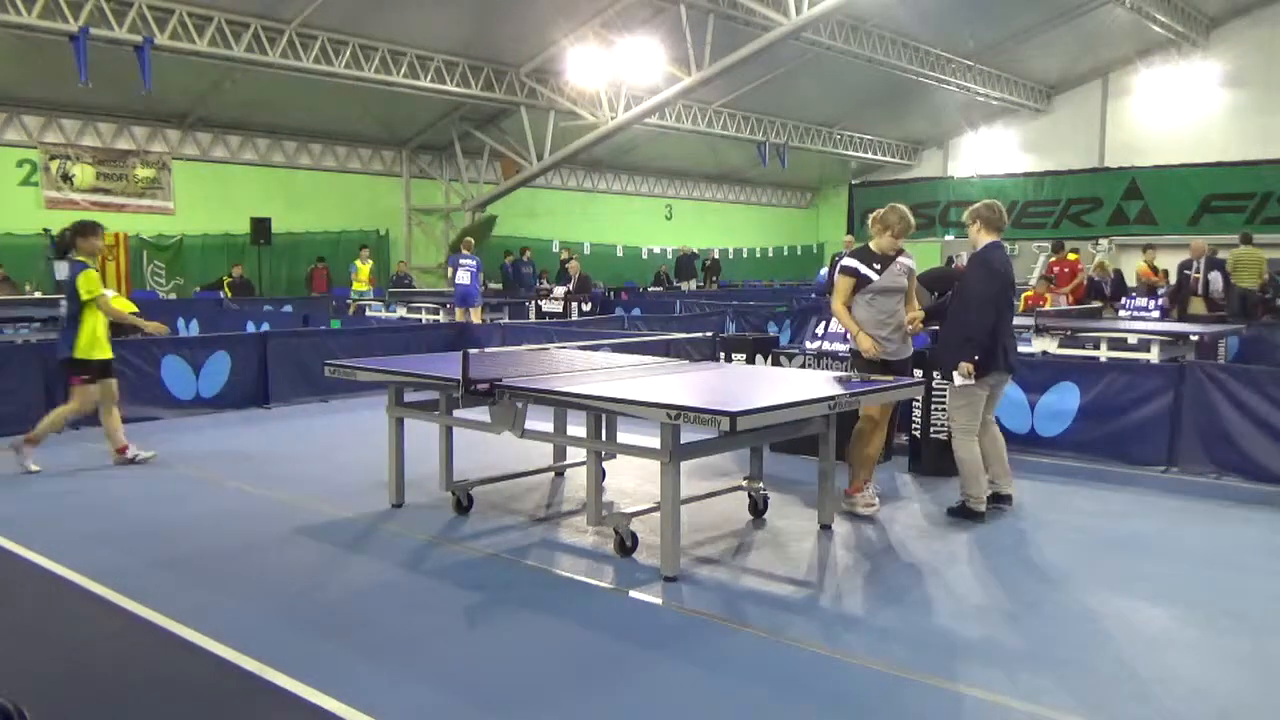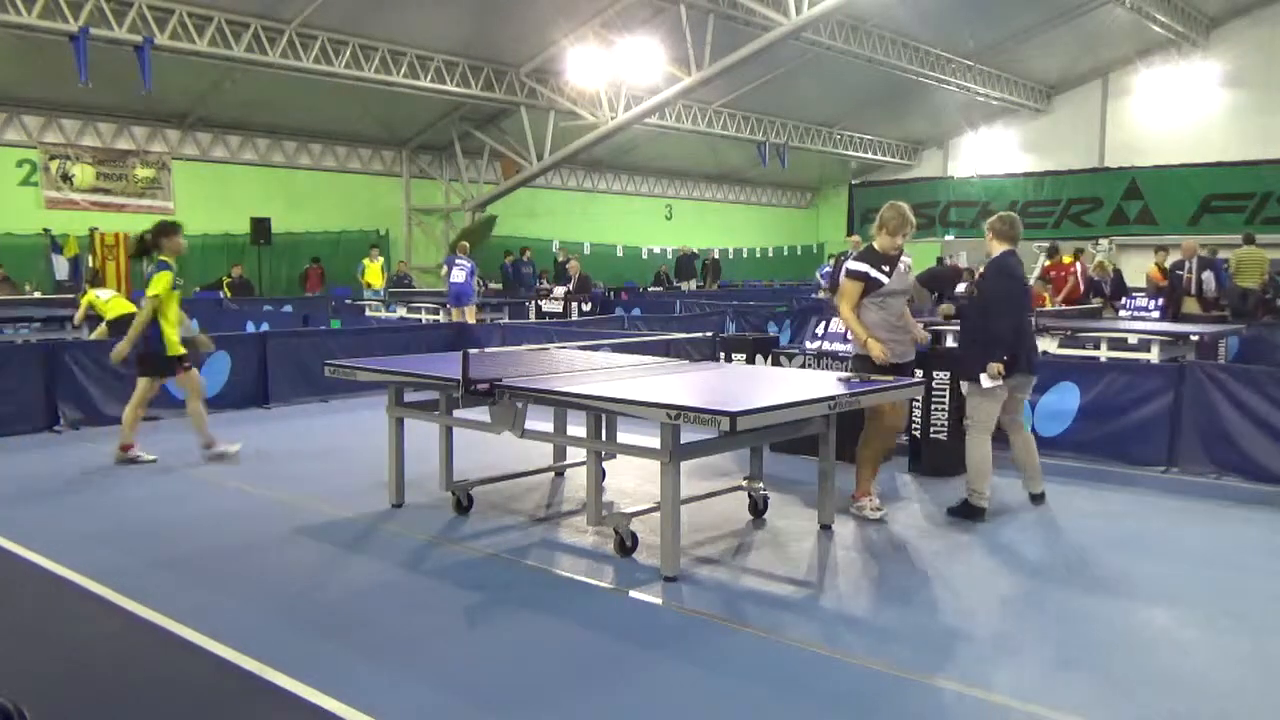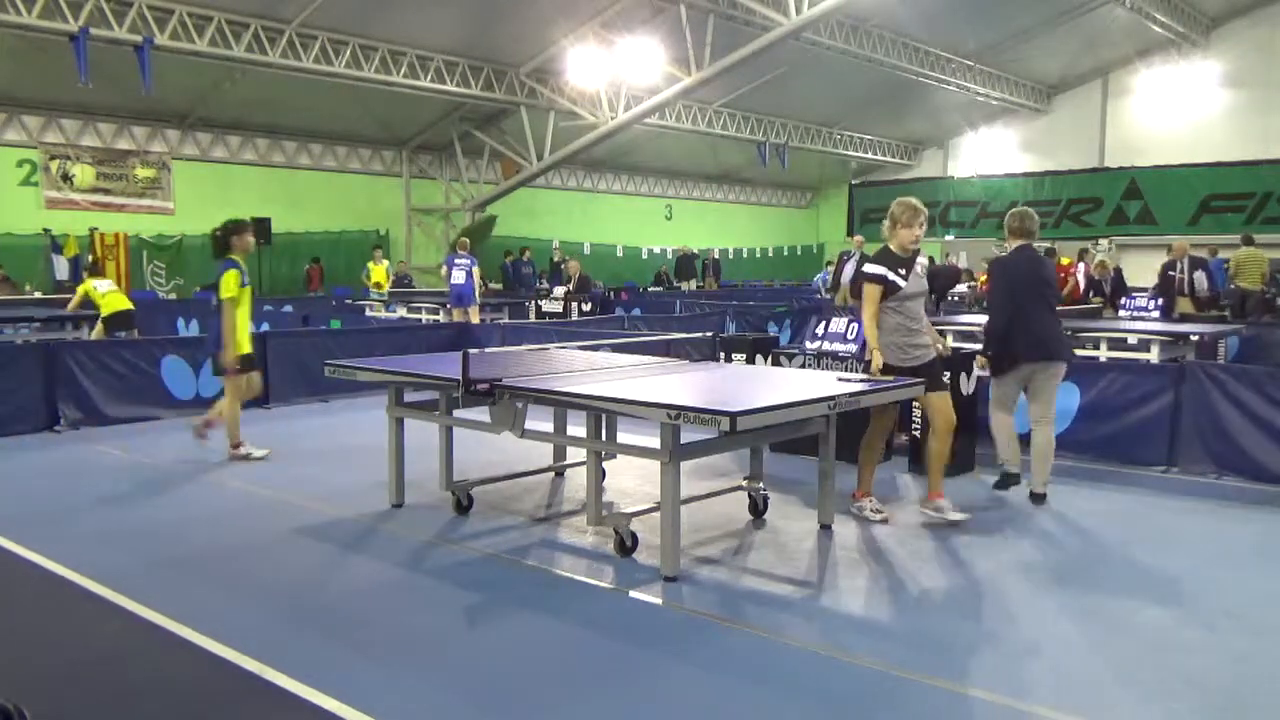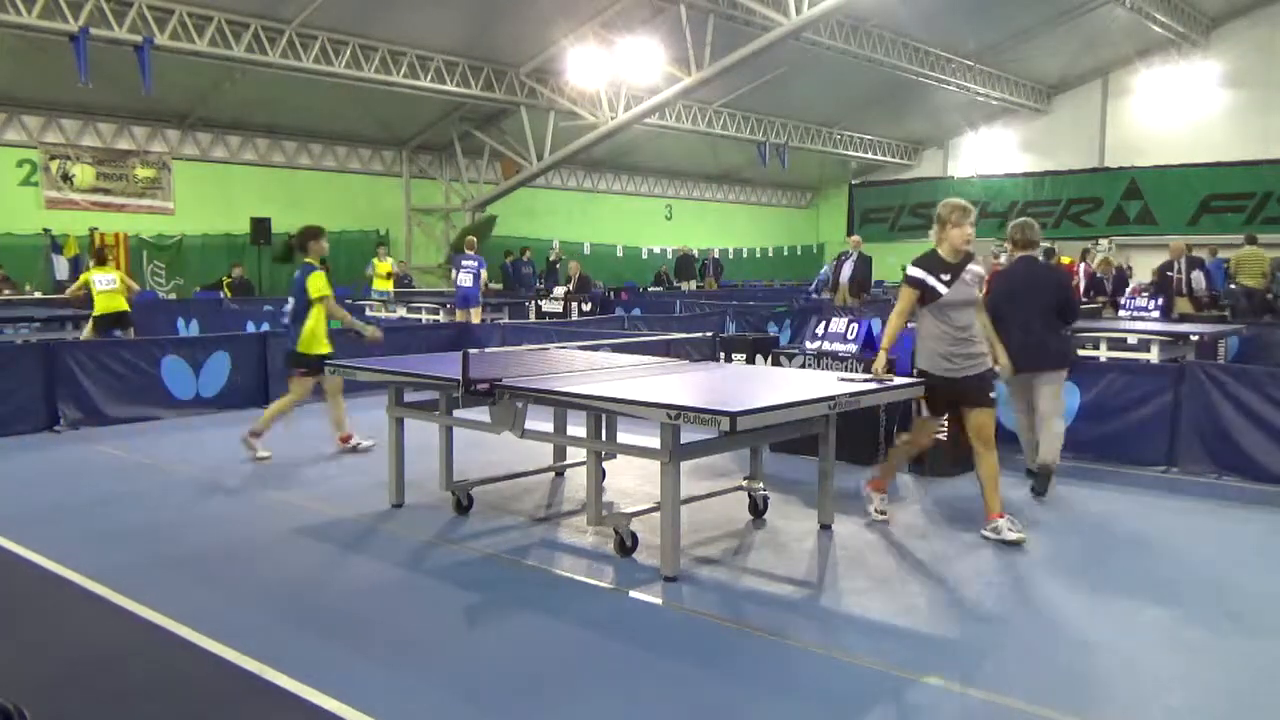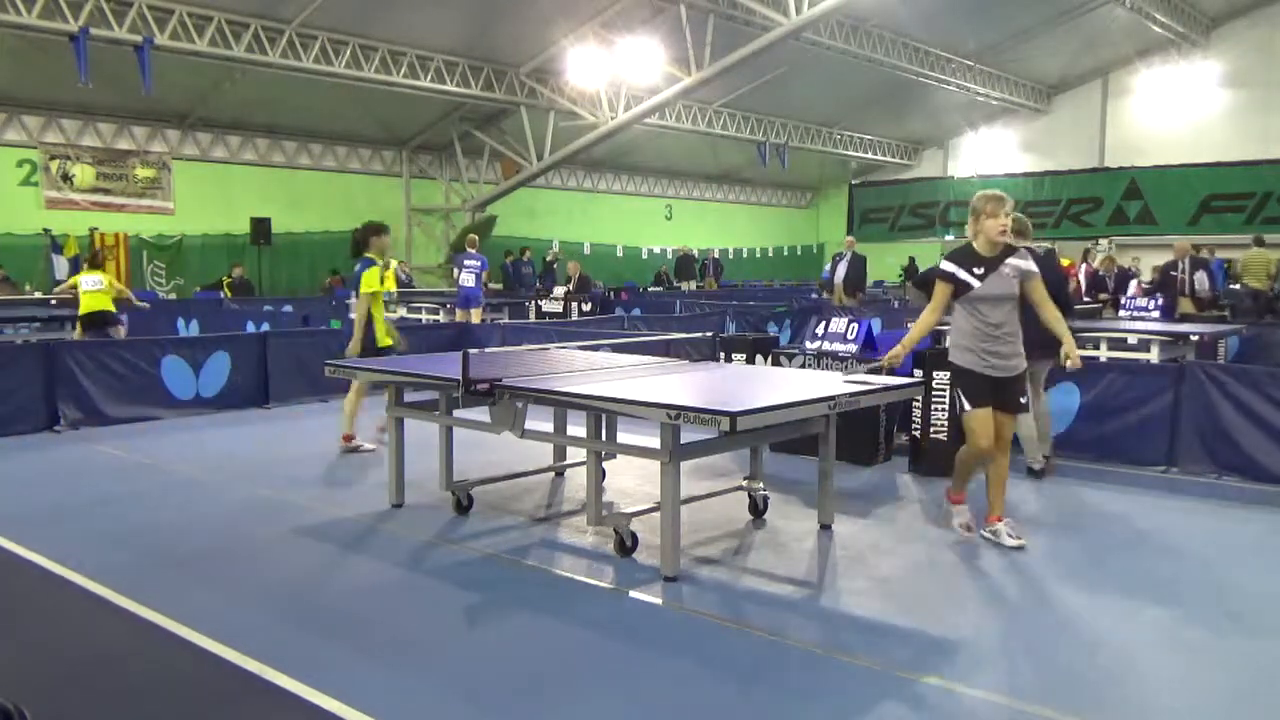
dt=0.3s
person 1, frame 1
left shoulder: (905, 261)
right shoulder: (854, 260)
right elbow: (837, 304)
left wrist: (915, 316)
right wrist: (859, 334)
left hip: (899, 352)
right hip: (867, 351)
left knee: (883, 419)
right knee: (870, 417)
left ankle: (866, 481)
right ankle: (854, 488)
person 1, frame 2
left shoulder: (903, 261)
right shoulder: (861, 262)
right elbow: (845, 309)
left wrist: (914, 328)
right wrist: (868, 341)
left hip: (904, 355)
right hip: (873, 356)
left knee: (897, 425)
right knee: (878, 423)
left ankle: (866, 476)
right ankle: (861, 495)
person 1, frame 3
left shoulder: (919, 260)
right shoulder: (878, 264)
right elbow: (869, 314)
left wrist: (933, 336)
right wrist: (875, 350)
left hip: (923, 356)
right hip: (890, 359)
left knee: (945, 422)
right knee: (881, 427)
left ankle: (934, 498)
right ankle: (862, 496)
person 1, frame 4
left shoulder: (975, 266)
right shoulder: (922, 268)
right elbow: (900, 315)
left wrist: (998, 350)
right wrist: (884, 352)
left hip: (977, 366)
right hip: (936, 368)
left knee: (985, 441)
right knee: (921, 438)
left ankle: (995, 518)
right ankle: (877, 486)
person 1, frame 5
left shoulder: (1019, 260)
right shoulder: (956, 261)
left elbow: (1044, 305)
right elbow: (934, 310)
left wrist: (1068, 340)
right wrist: (904, 346)
left hip: (1010, 365)
right hip: (969, 363)
left knee: (1002, 445)
right knee: (981, 443)
left ankle: (995, 520)
right ankle: (957, 494)
person 2, frame 1
left shoulder: (982, 261)
right shoulder: (1000, 260)
left elbow: (979, 313)
right elbow: (962, 301)
left wrist: (969, 355)
right wrist: (927, 314)
left hip: (978, 360)
right hip: (999, 358)
left knee: (964, 432)
right knee: (985, 423)
left ankle: (975, 503)
right ankle: (1001, 488)
person 2, frame 2
left shoulder: (998, 268)
right shoulder: (1013, 267)
left elbow: (1001, 315)
left wrist: (996, 357)
right wrist: (958, 313)
left hip: (998, 363)
right hip: (1022, 361)
left knee: (978, 430)
right knee: (1017, 426)
left ankle: (977, 500)
right ankle: (1035, 488)
person 2, frame 3
left shoulder: (1002, 266)
right shoulder: (1047, 267)
left elbow: (998, 312)
left wrist: (986, 351)
left hip: (1014, 352)
right hip: (1051, 351)
left knee: (1000, 410)
right knee: (1043, 420)
left ankle: (1010, 467)
right ankle: (1038, 487)
person 2, frame 4
left shoulder: (1001, 278)
right shoulder: (1056, 275)
left elbow: (991, 319)
right elbow: (1071, 315)
left hip: (1015, 356)
right hip: (1051, 356)
left knee: (1024, 415)
right knee: (1051, 417)
left ankle: (1033, 465)
right ankle: (1045, 465)
person 2, frame 5
right shoulder: (1050, 263)
right elbow: (1066, 306)
right hip: (1045, 342)
left knee: (1022, 403)
right knee: (1037, 394)
left ankle: (1035, 461)
right ankle: (1045, 449)
person 3, frame 1
left shoulder: (80, 269)
right shoulder: (86, 271)
right elbow: (107, 309)
right wrist: (144, 324)
left hip: (95, 348)
right hip: (82, 349)
left knee: (109, 399)
right knee: (82, 405)
left ankle: (122, 450)
right ankle: (26, 444)
person 3, frame 2
left shoulder: (163, 268)
right shoulder: (164, 271)
right elbow: (147, 310)
left wrist: (196, 335)
right wrist: (127, 341)
left hip: (151, 343)
right hip: (164, 344)
left knee: (142, 397)
right knee: (196, 392)
left ankle: (126, 448)
right ankle: (209, 446)
person 3, frame 3
left shoulder: (238, 267)
right shoulder: (232, 270)
right elbow: (228, 312)
left wrist: (243, 340)
right wrist: (230, 349)
left hip: (239, 343)
right hip: (231, 344)
left knee: (253, 387)
right knee: (235, 394)
left ankle: (206, 422)
right ankle: (236, 446)
person 3, frame 4
left shoulder: (304, 271)
right shoulder: (315, 273)
right elbow: (332, 309)
right wrist: (363, 328)
left hip: (316, 343)
right hip: (306, 344)
left knee: (335, 388)
right knee: (297, 396)
left ankle: (346, 439)
right ankle: (254, 435)
person 3, frame 5
left shoulder: (365, 265)
right shoulder: (372, 267)
right elbow: (364, 306)
left wrist: (391, 331)
right wrist: (356, 338)
left hip: (365, 337)
right hip: (372, 338)
left knee: (359, 386)
left ankle: (348, 438)
right ankle: (386, 426)
